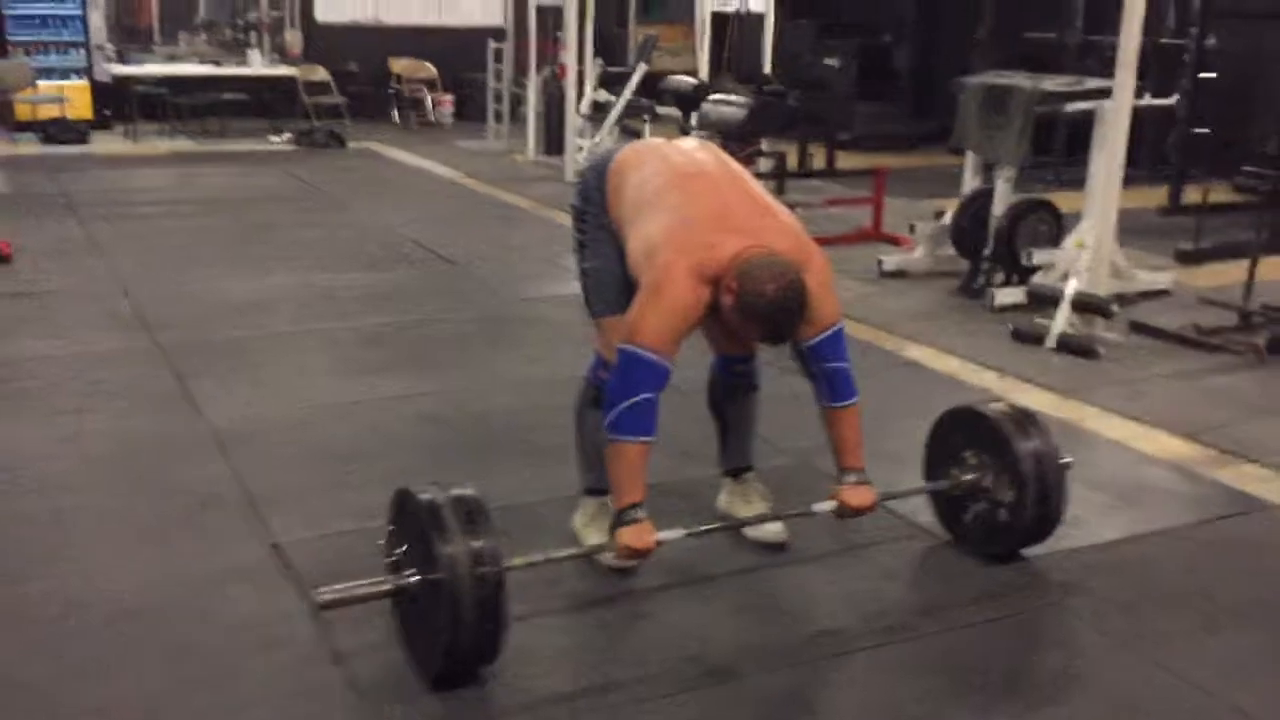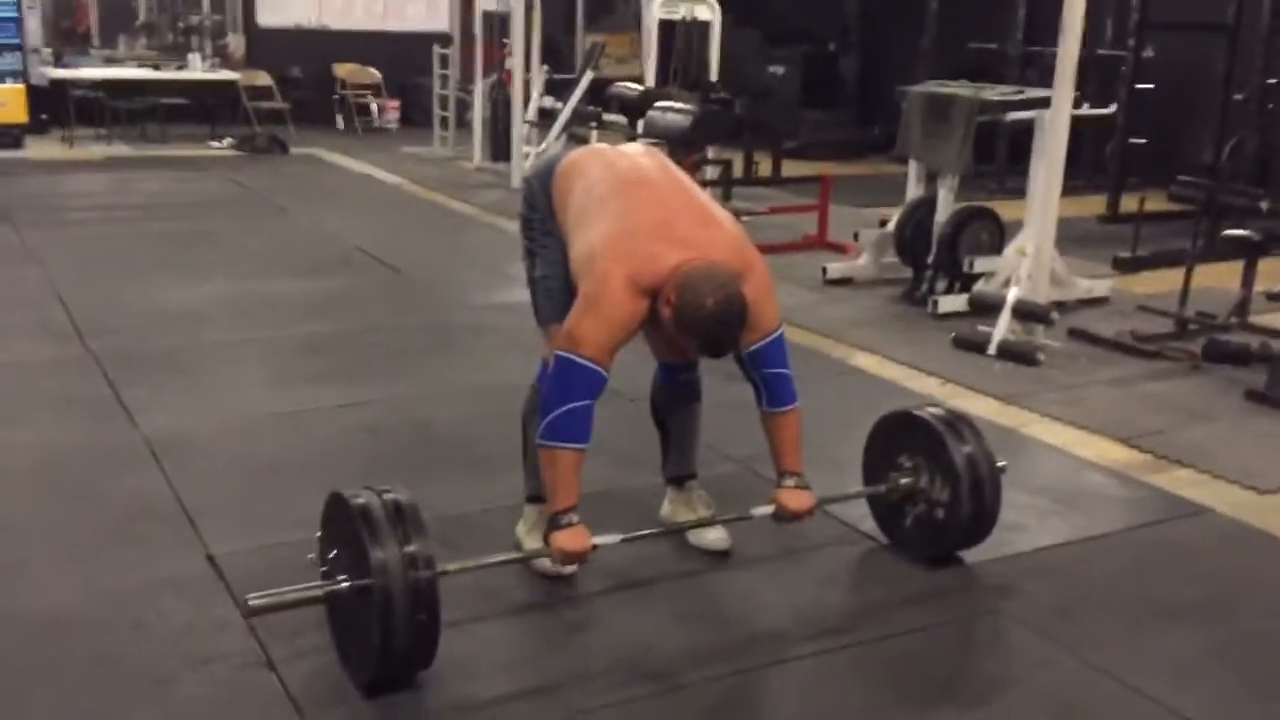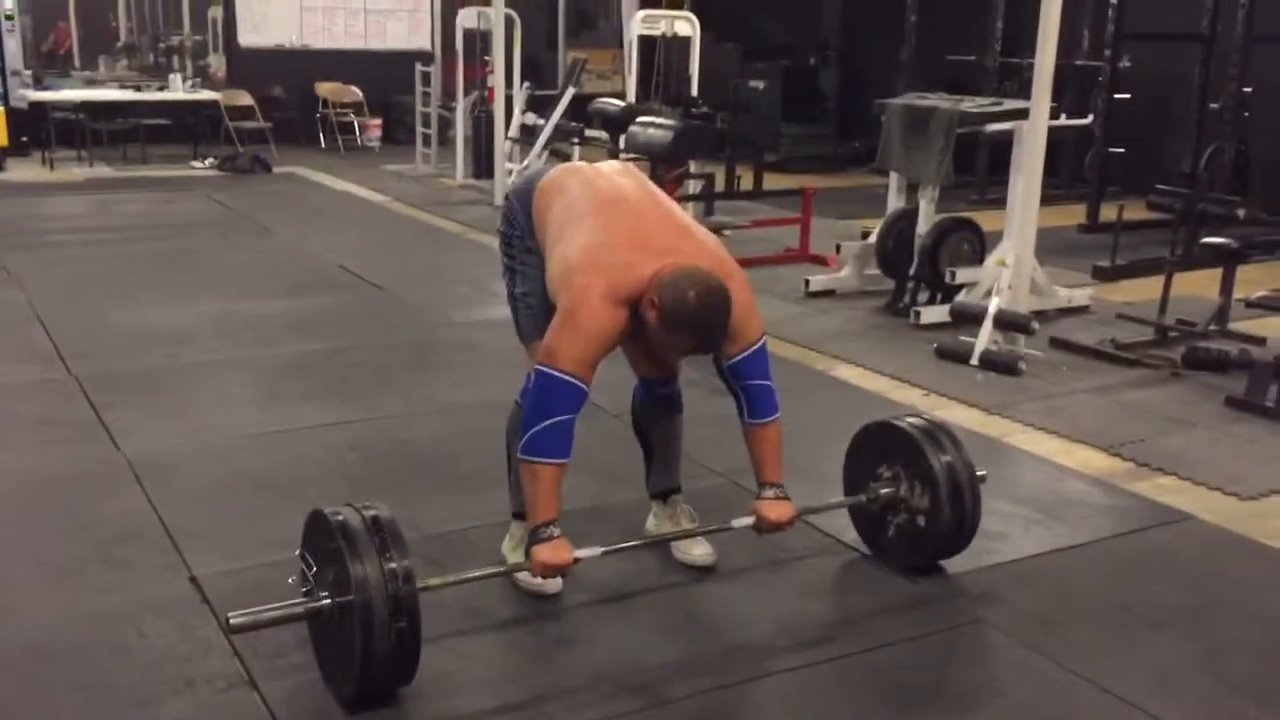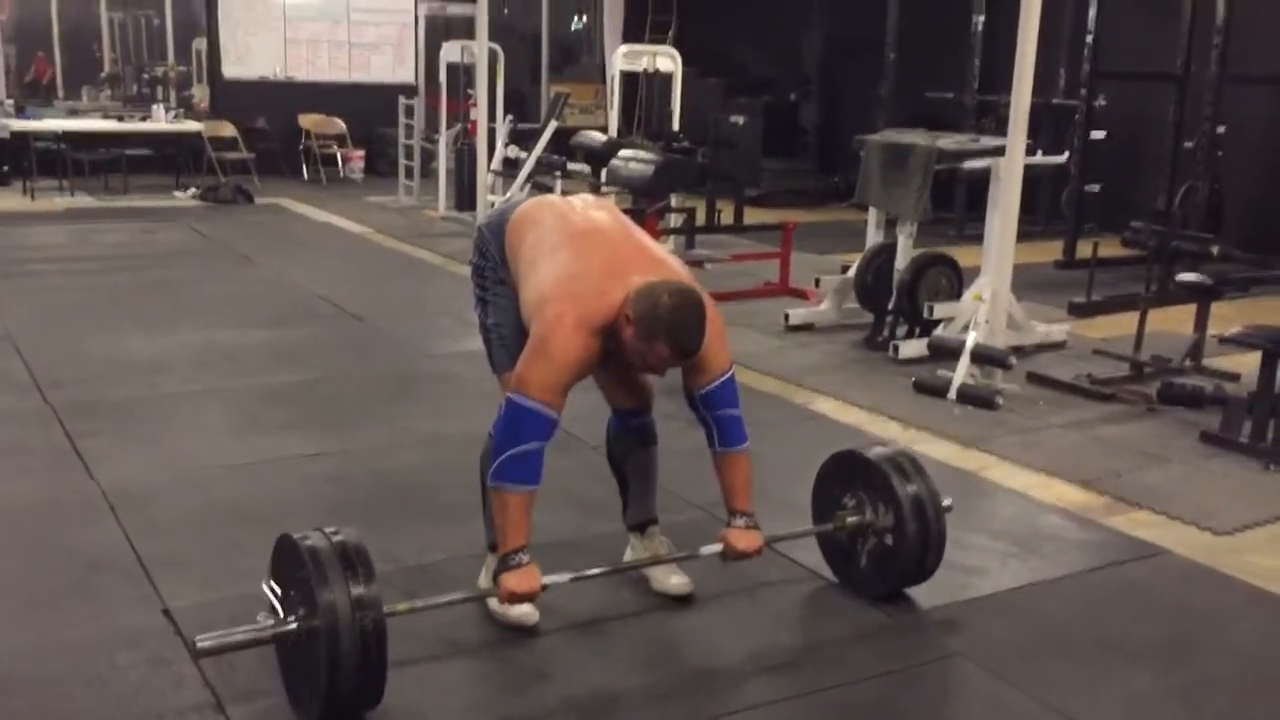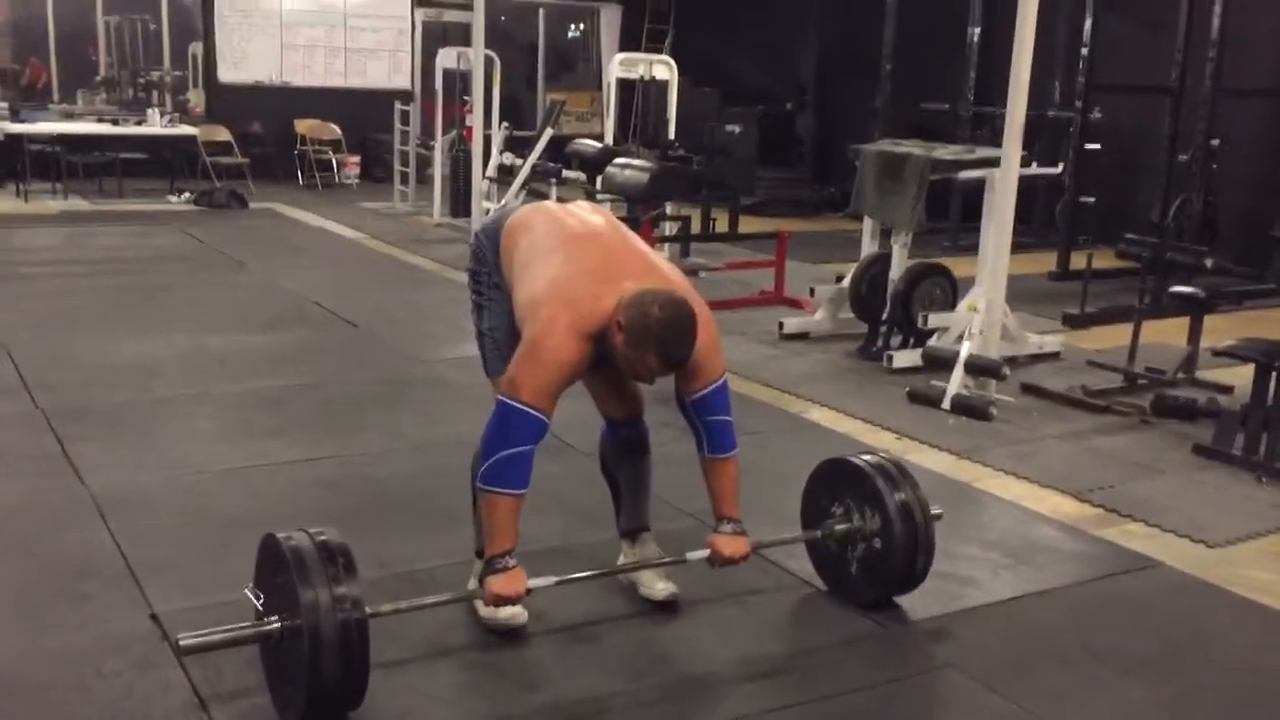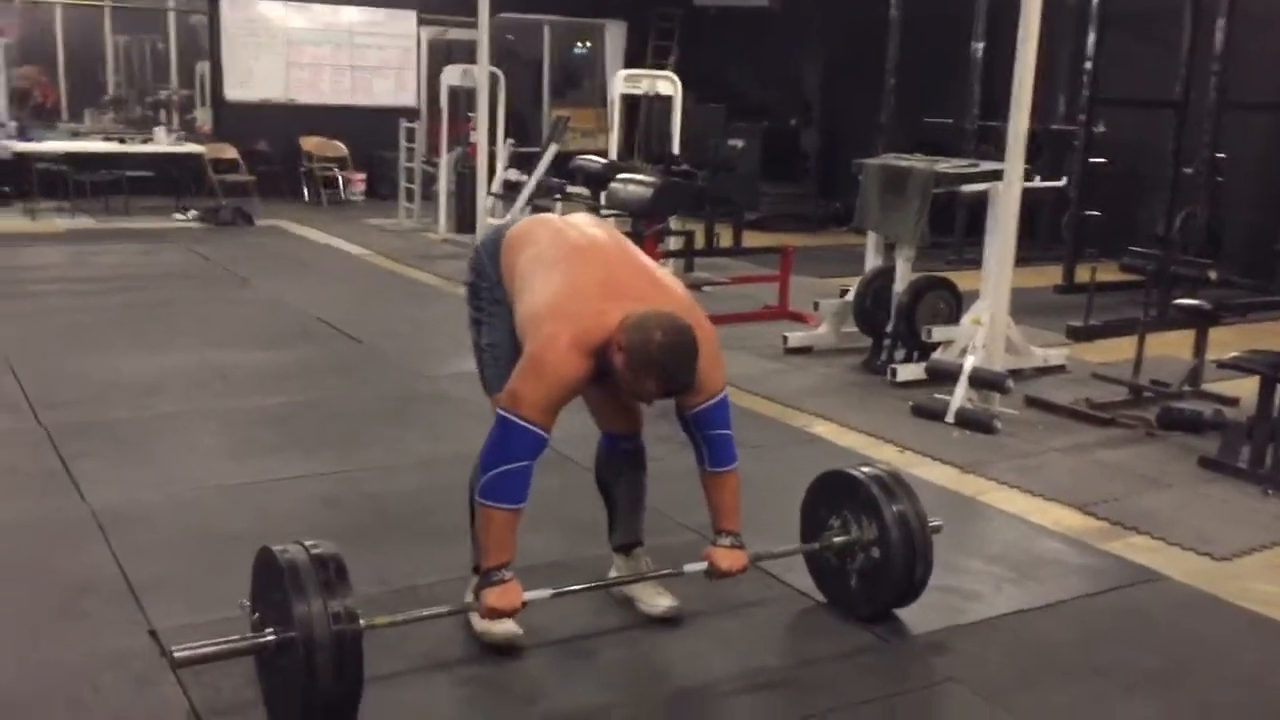
dt=0.7s
person 1, frame 1
left shoulder: (804, 265)
right shoulder: (681, 277)
left elbow: (831, 368)
right elbow: (636, 392)
left wrist: (853, 477)
right wrist: (631, 515)
left knee: (736, 352)
right knee: (622, 358)
left ankle: (738, 481)
right ankle: (597, 501)
person 1, frame 2
left shoulder: (746, 273)
right shoulder: (619, 285)
left elbow: (772, 374)
right elbow: (570, 396)
left wrist: (792, 479)
right wrist: (566, 519)
left knee: (679, 362)
right knee: (567, 363)
left ankle: (682, 491)
right ankle: (540, 510)
person 1, frame 3
left shoulder: (726, 285)
right shoulder: (597, 298)
left elbow: (753, 384)
right elbow: (551, 408)
left wrist: (772, 490)
right wrist: (546, 532)
left knee: (660, 374)
right knee: (549, 380)
left ankle: (667, 507)
right ankle: (524, 527)
person 1, frame 4
left shoulder: (694, 318)
right shoulder: (570, 327)
left elbow: (723, 414)
right elbow: (520, 437)
left wrist: (742, 517)
right wrist: (515, 559)
left knee: (634, 403)
right knee: (523, 409)
left ankle: (644, 537)
right ankle: (497, 559)
person 1, frame 5
left shoulder: (691, 320)
right shoulder: (562, 333)
left elbow: (713, 421)
right elbow: (511, 441)
left wrist: (729, 524)
right wrist: (500, 563)
left knee: (626, 415)
right knee: (516, 415)
left ankle: (637, 545)
right ankle: (484, 566)
person 1, frame 6
left shoulder: (693, 334)
right shoulder: (562, 348)
left elbow: (714, 435)
right elbow: (508, 454)
left wrist: (728, 537)
right wrist: (497, 575)
left knee: (624, 429)
right knee: (514, 433)
left ankle: (628, 559)
right ankle: (481, 582)
